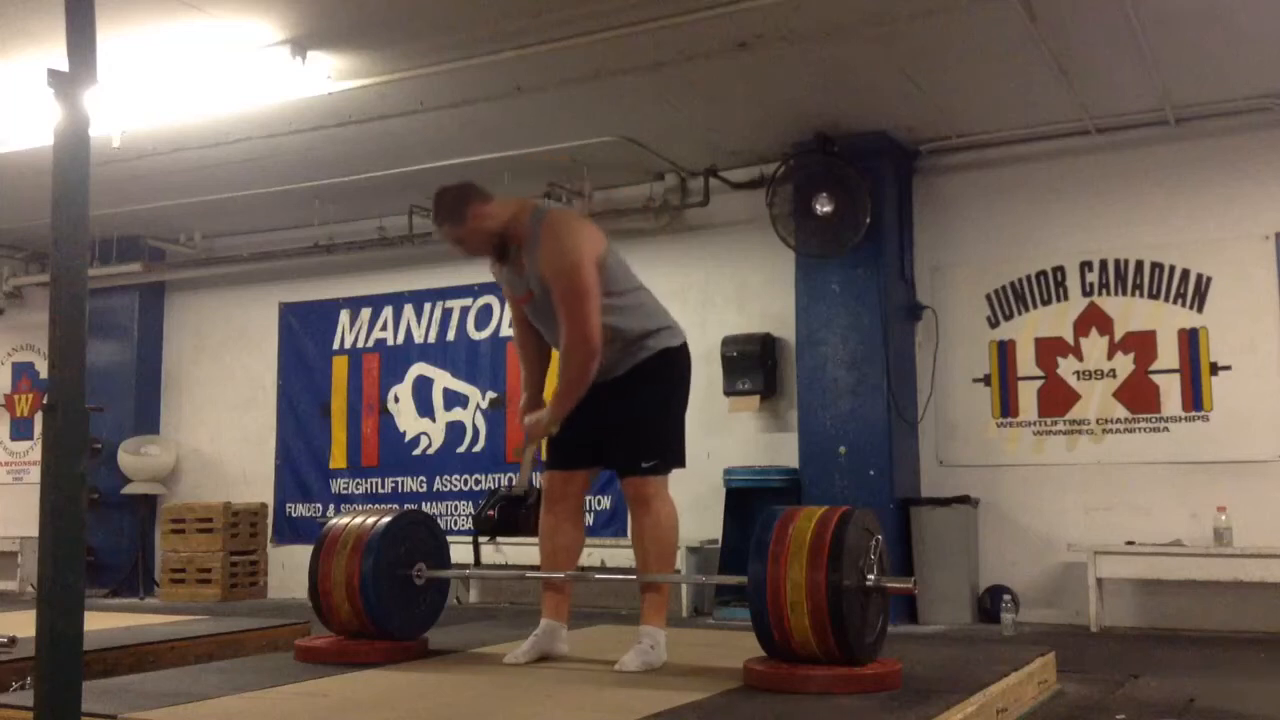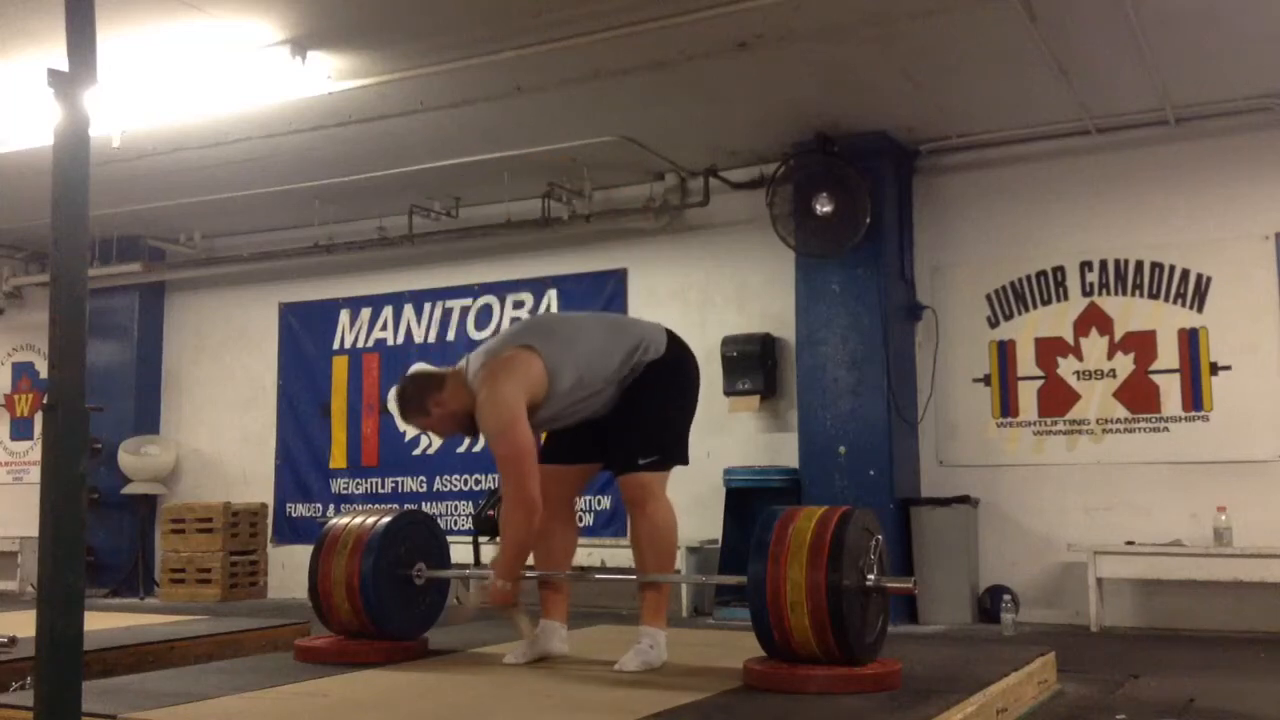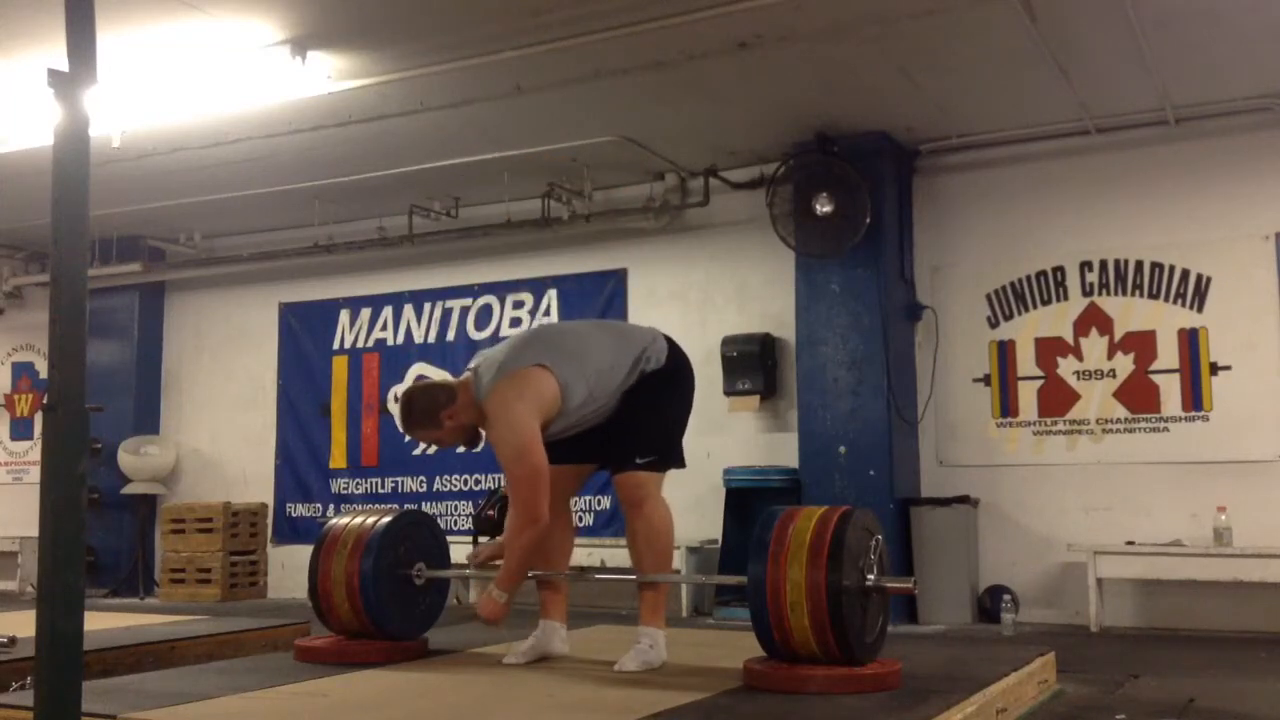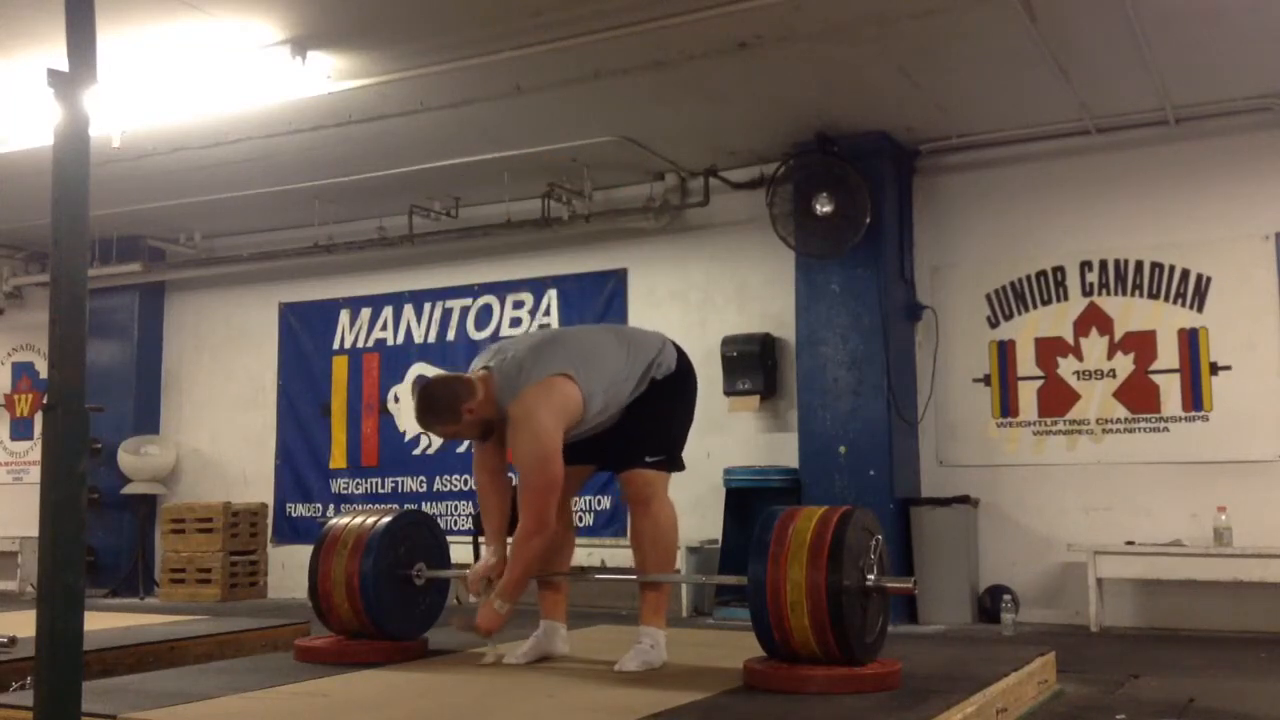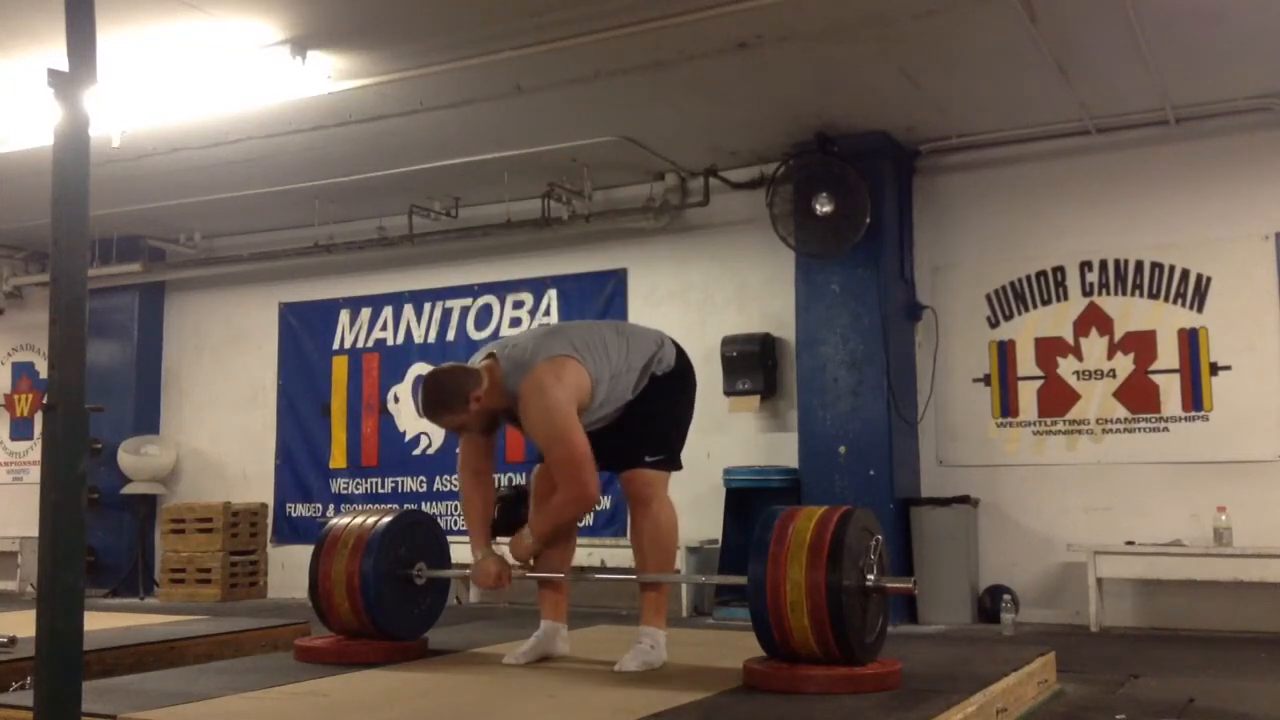
dt=0.7s
person 1, frame 1
left shoulder: (559, 238)
right shoulder: (502, 254)
left elbow: (584, 339)
right elbow: (526, 325)
left wrist: (553, 415)
right wrist: (532, 389)
left hip: (651, 360)
right hip: (590, 374)
left knee: (644, 489)
right knee: (559, 492)
left ankle: (653, 634)
right ankle: (552, 628)
person 1, frame 2
left shoulder: (494, 394)
right shoulder: (478, 377)
left elbow: (523, 502)
left wrist: (503, 579)
right wrist: (509, 564)
left hip: (657, 367)
right hip: (605, 387)
left knee: (640, 489)
right knee: (550, 490)
left ankle: (653, 636)
right ankle: (551, 629)
person 1, frame 3
left shoulder: (507, 409)
right shoulder: (477, 382)
left elbow: (532, 517)
left wrist: (500, 592)
right wrist: (508, 541)
left hip: (654, 372)
right hip: (600, 389)
left knee: (636, 490)
right knee: (548, 491)
left ankle: (652, 634)
right ankle: (551, 629)
person 1, frame 4
left shoulder: (532, 413)
right shoulder: (479, 383)
left elbow: (537, 524)
right elbow: (489, 473)
left wrist: (500, 603)
right wrist: (493, 551)
left hip: (658, 377)
right hip: (605, 386)
left knee: (643, 488)
right knee: (549, 494)
left ankle: (652, 636)
right ankle: (553, 630)
person 1, frame 5
left shoulder: (542, 397)
right shoulder: (476, 381)
left elbow: (583, 492)
right elbow: (474, 473)
left wrist: (530, 537)
right wrist: (482, 553)
left hip: (658, 376)
right hip: (606, 391)
left knee: (643, 487)
right knee: (543, 488)
left ankle: (653, 635)
right ankle: (552, 630)
